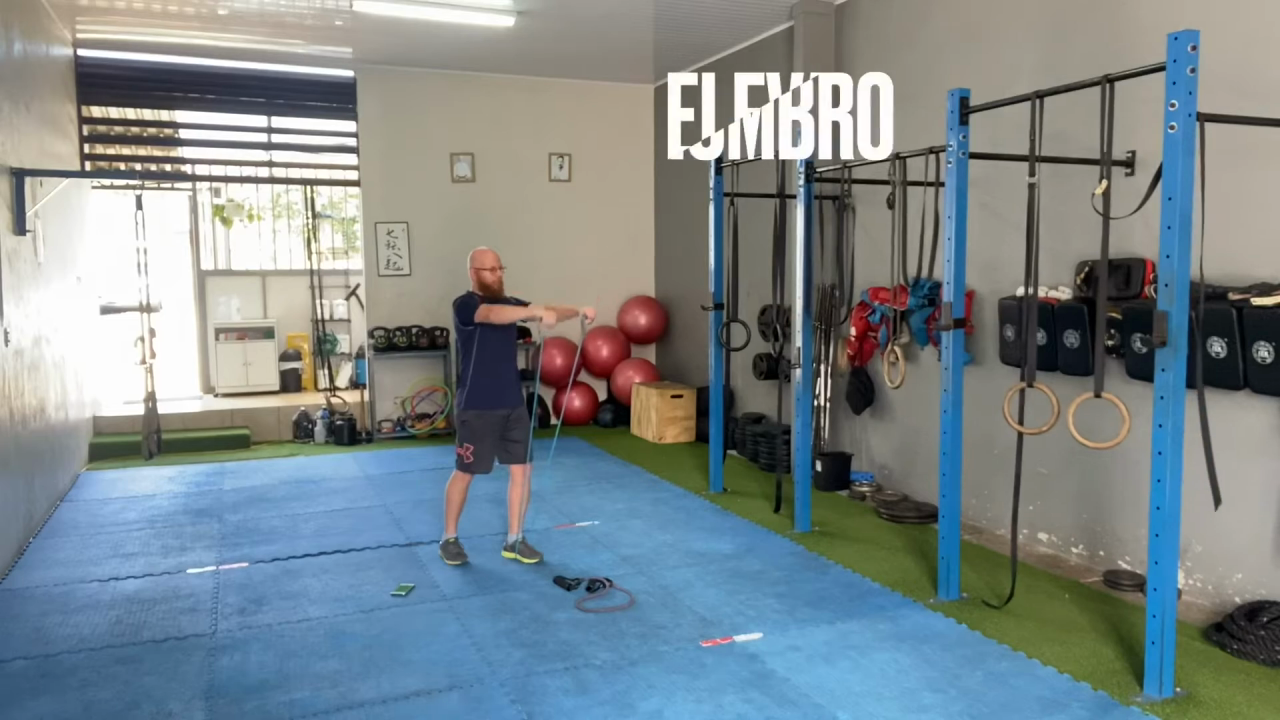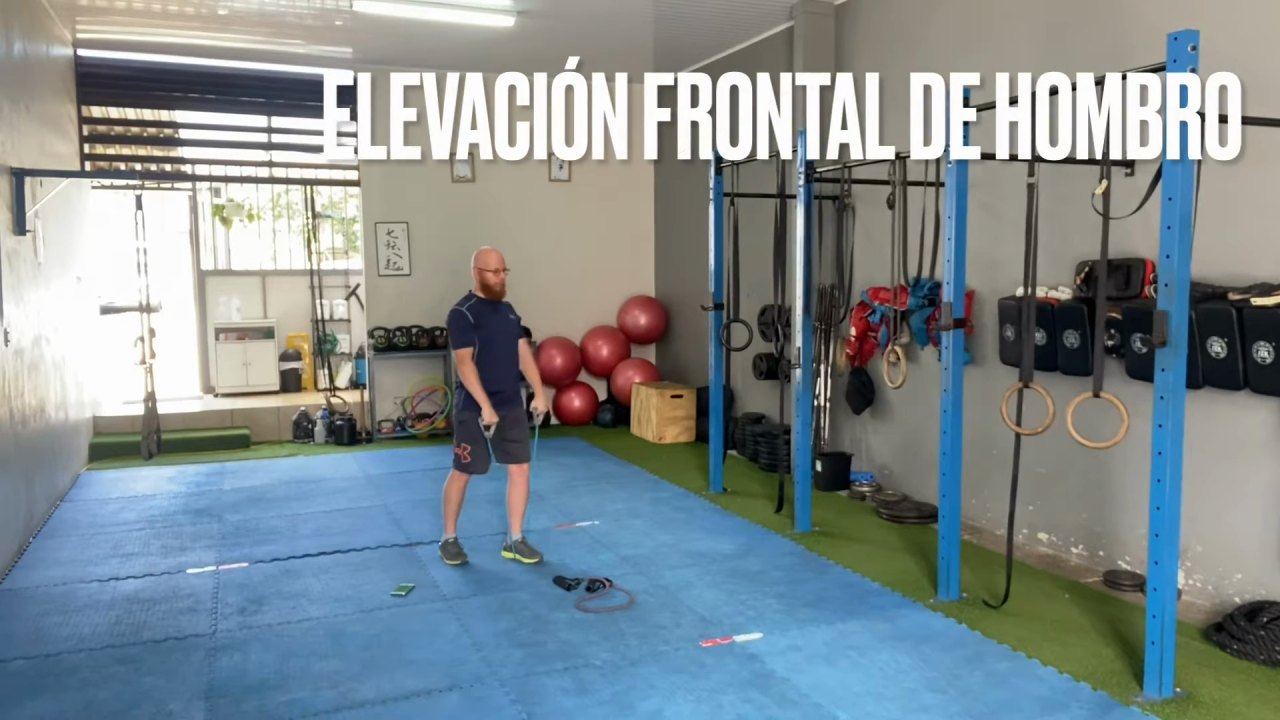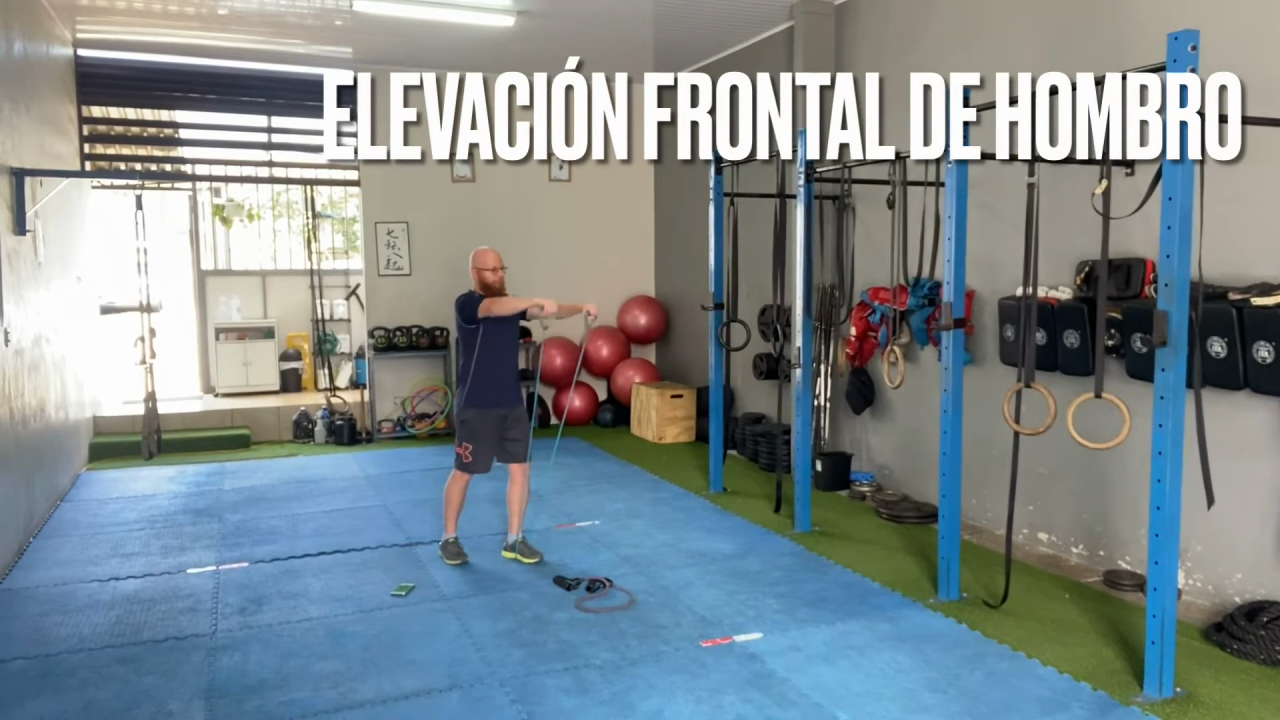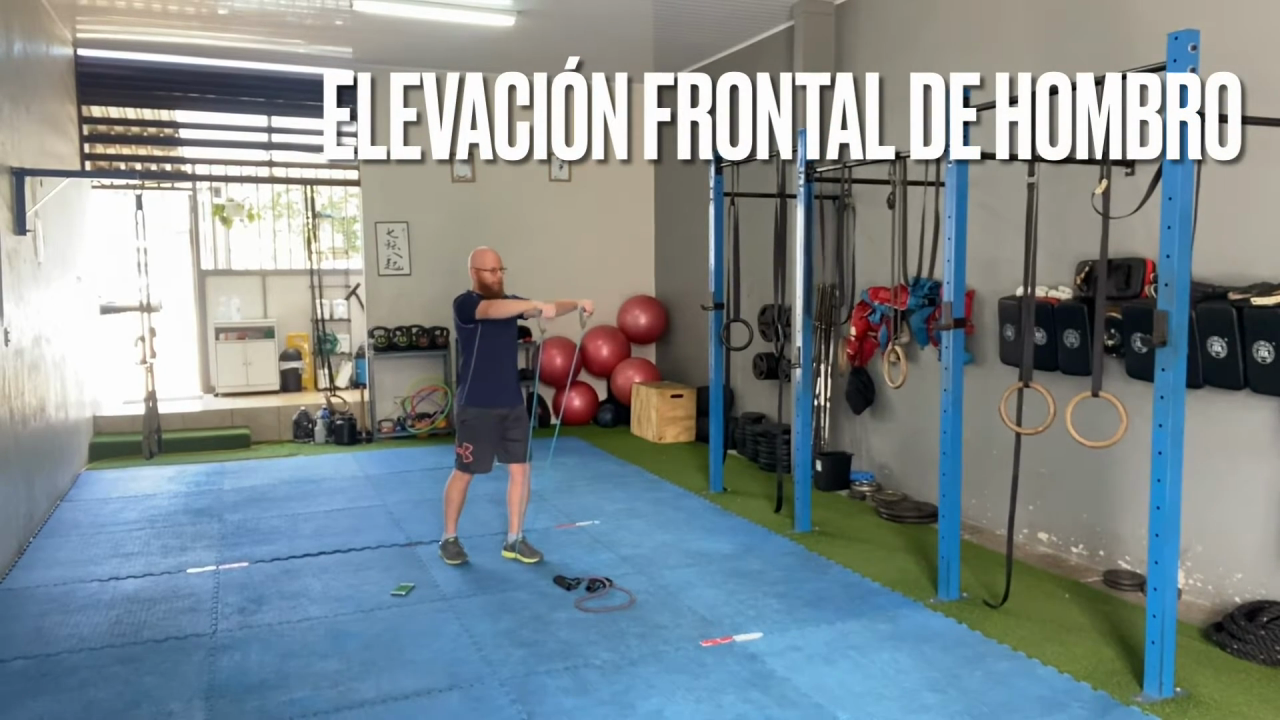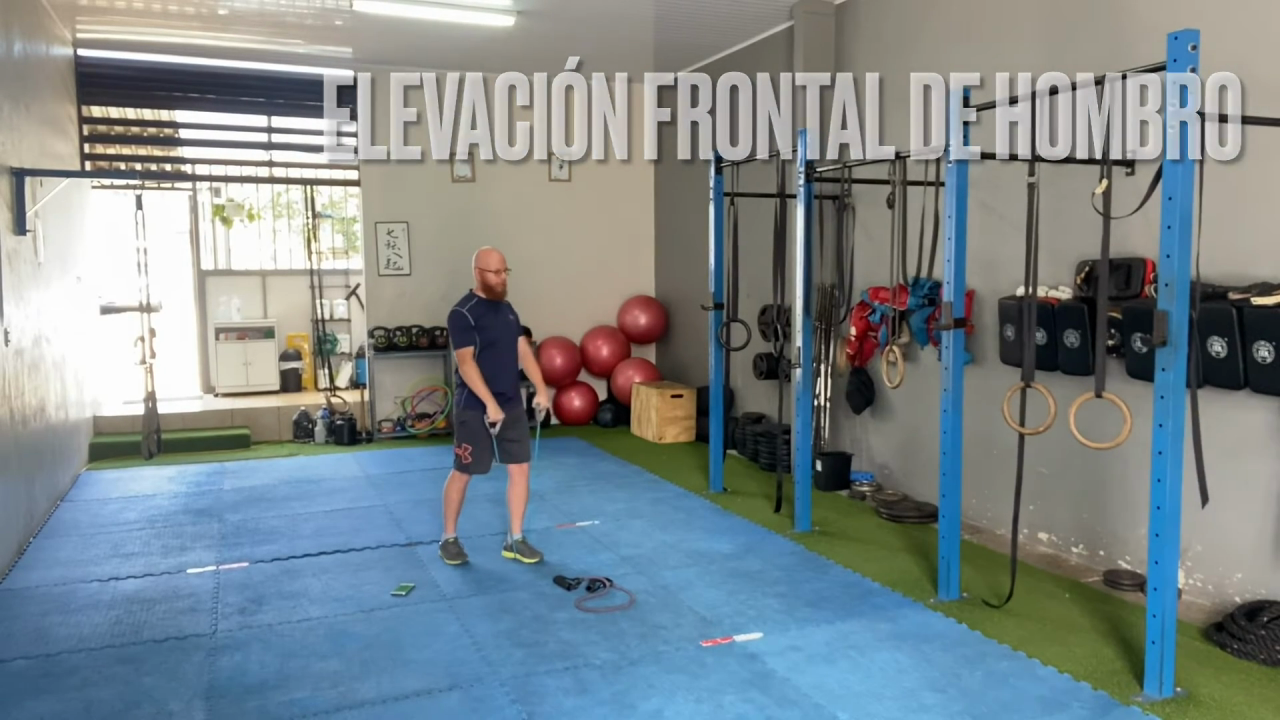
dt=1s
person 1, frame 1
left shoulder: (508, 303)
right shoulder: (465, 305)
left elbow: (543, 313)
right elbow: (492, 315)
left wrist: (576, 312)
right wrist: (534, 312)
left hip: (513, 404)
right hip: (477, 408)
left knee: (521, 469)
right knee: (464, 473)
left ankle: (514, 540)
right ankle: (449, 538)
person 1, frame 2
left shoulder: (508, 309)
right shoulder: (463, 313)
left elbow: (524, 354)
right elbow: (464, 363)
left wrist: (539, 393)
right wrist: (485, 406)
left hip: (513, 406)
right hip: (474, 409)
left knee: (520, 469)
right knee: (462, 473)
left ankle: (515, 539)
right ankle: (449, 539)
person 1, frame 3
left shoulder: (511, 304)
right shoulder: (467, 304)
left elbow: (549, 310)
right elbow: (494, 308)
left wrist: (579, 308)
right wrist: (536, 303)
left hip: (512, 404)
right hip: (476, 407)
left knee: (520, 469)
right knee: (463, 472)
left ankle: (514, 539)
right ankle: (449, 538)
person 1, frame 4
left shoulder: (509, 301)
right shoulder: (465, 304)
left elbow: (546, 308)
right elbow: (492, 310)
left wrist: (575, 305)
right wrist: (536, 306)
left hip: (512, 403)
right hip: (477, 407)
left knee: (520, 469)
right knee: (464, 472)
left ankle: (514, 539)
right ankle: (449, 538)
person 1, frame 5
left shoulder: (507, 308)
right shoulder: (463, 313)
left elbow: (523, 351)
right elbow: (466, 362)
left wrist: (541, 389)
right wrist: (490, 403)
left hip: (513, 405)
right hip: (475, 409)
left knee: (520, 469)
right knee: (462, 473)
left ankle: (515, 539)
right ankle: (449, 538)
